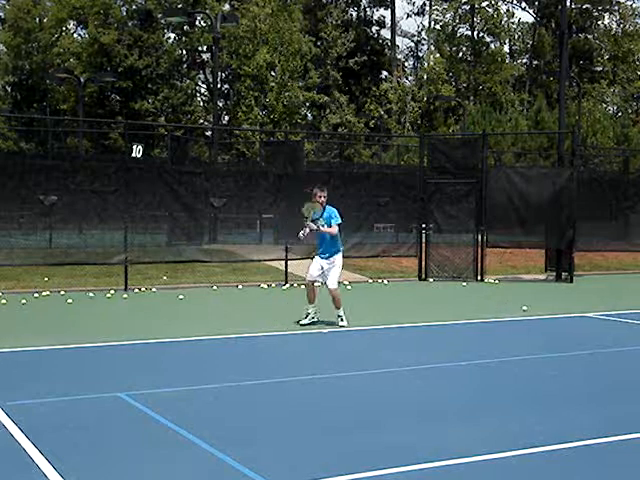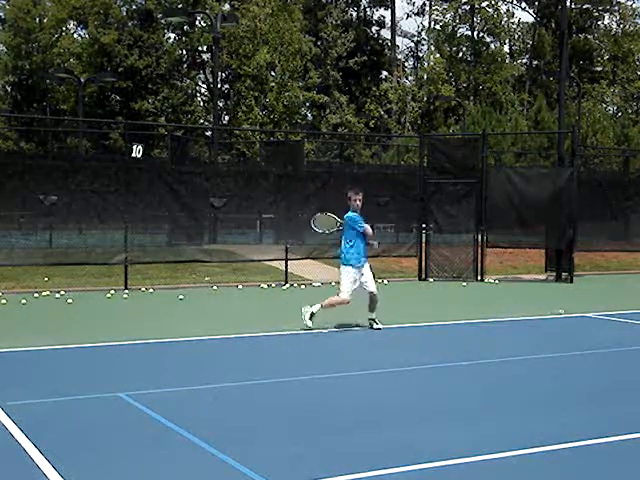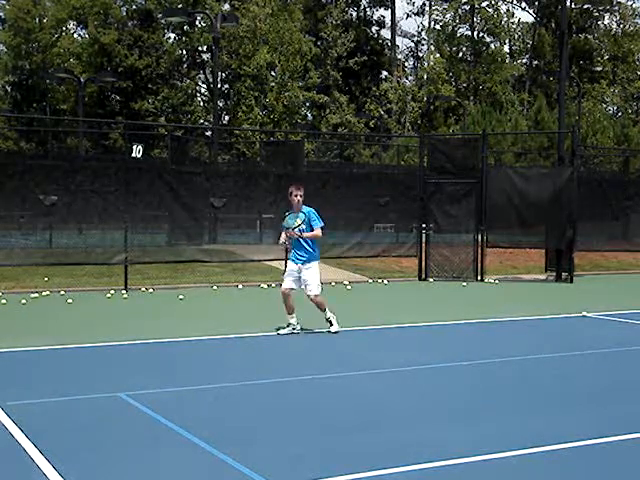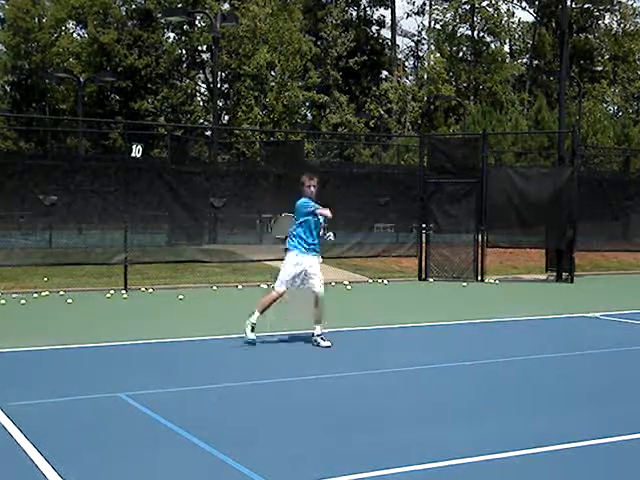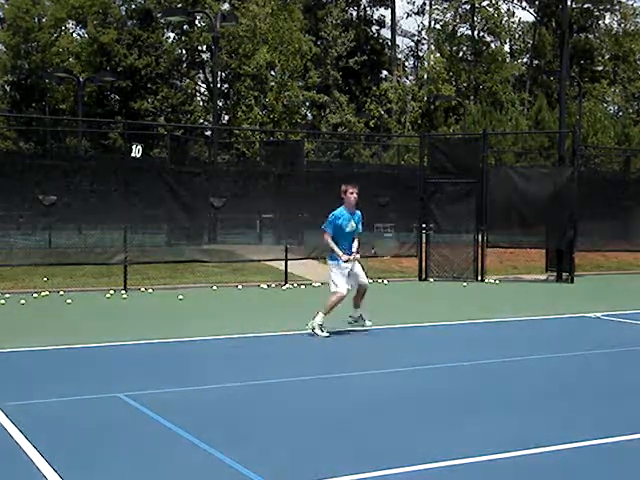
dt=1s
person 1, frame 1
left shoulder: (332, 211)
left elbow: (335, 231)
right elbow: (310, 230)
left wrist: (317, 228)
left hip: (334, 256)
right hip: (320, 256)
left knee: (332, 288)
right knee: (309, 280)
left ankle: (341, 315)
right ankle: (312, 313)
person 1, frame 2
left shoulder: (358, 218)
right shoulder: (351, 217)
right elbow: (369, 233)
left wrist: (369, 242)
right wrist: (369, 234)
left hip: (362, 263)
right hip: (350, 264)
left knee: (373, 293)
right knee: (344, 299)
left ankle: (372, 318)
right ankle: (312, 310)
person 1, frame 3
left shoulder: (310, 212)
left elbow: (318, 233)
left wrist: (300, 234)
right wrist: (283, 237)
left hip: (310, 261)
right hip: (294, 260)
left knee: (313, 296)
right knee: (285, 291)
left ankle: (329, 316)
right ankle: (293, 323)
person 1, frame 4
left shoulder: (318, 210)
right shoulder: (303, 203)
right elbow: (328, 214)
left wrist: (327, 234)
right wrist: (325, 212)
left hip: (313, 256)
right hip: (296, 255)
left knee: (319, 294)
right knee: (279, 292)
left ankle: (317, 333)
right ankle: (252, 322)
person 1, frame 5
left shoulder: (358, 215)
right shoulder: (336, 215)
left elbow: (355, 236)
right elbow: (327, 237)
left wrist: (354, 251)
right wrist: (340, 254)
left hip: (350, 258)
right hip: (337, 260)
left knee: (364, 284)
right knee: (341, 293)
left ankle: (356, 316)
right ankle: (316, 322)
